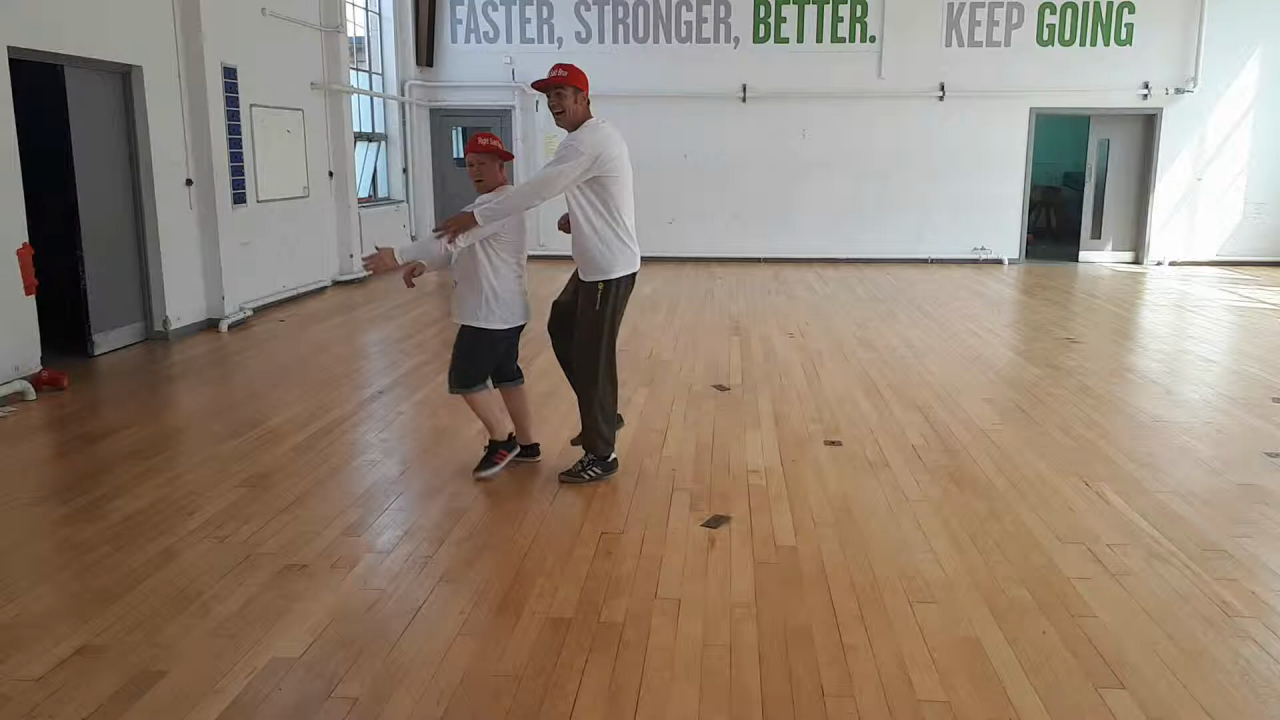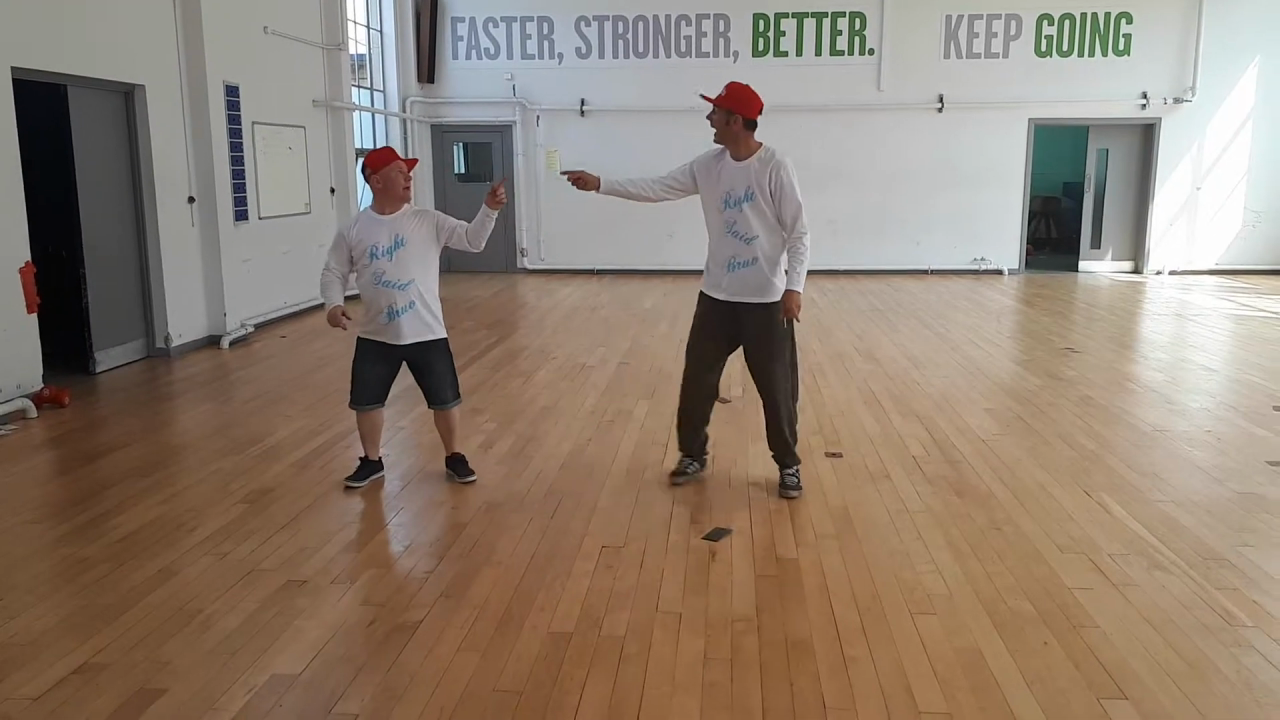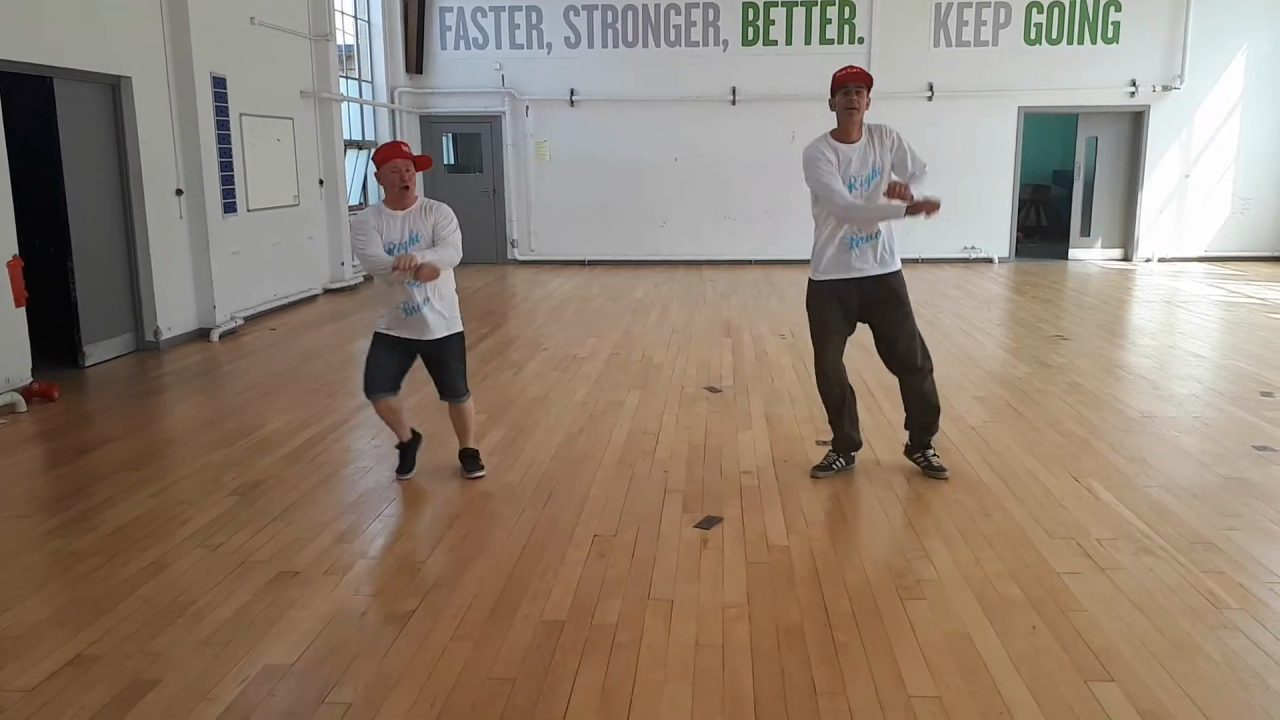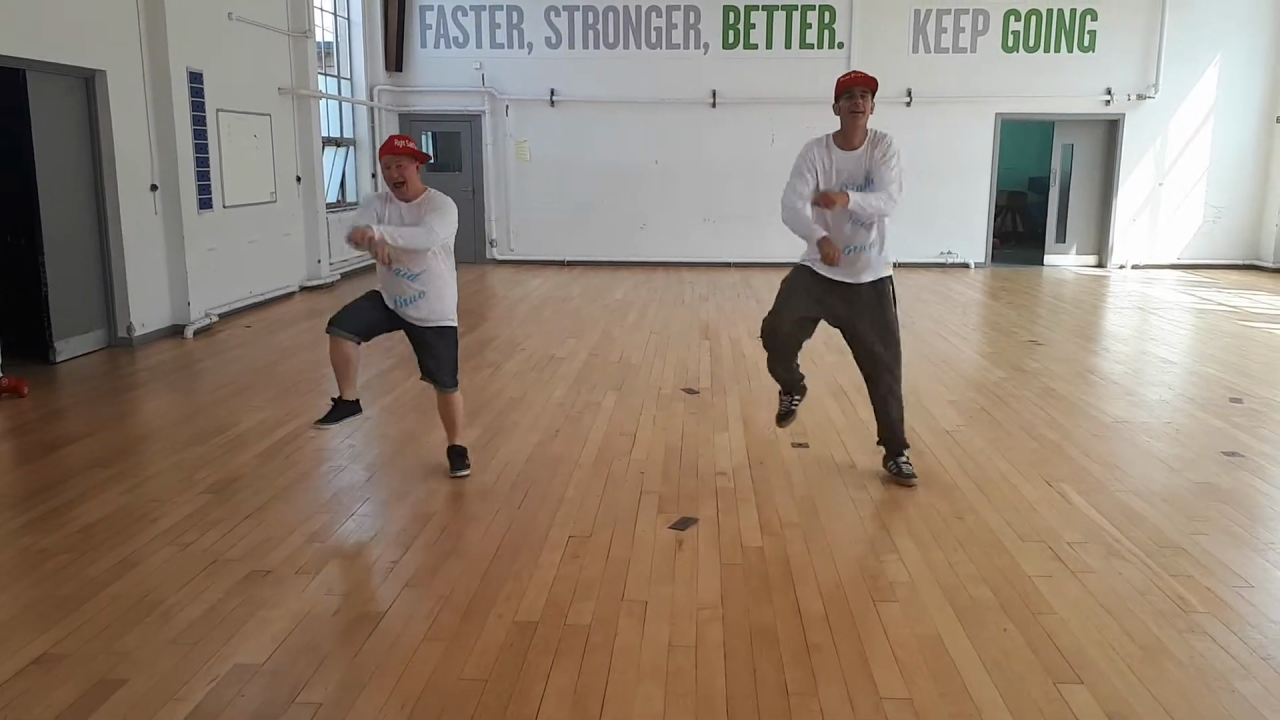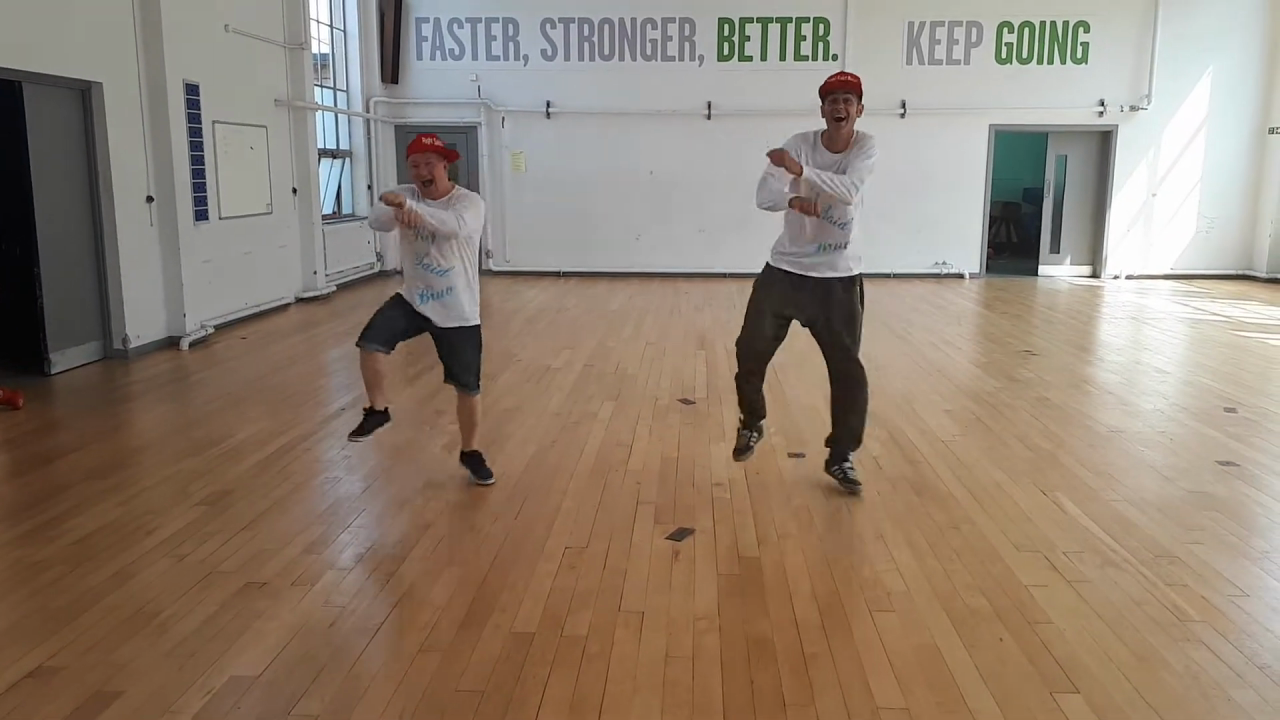
dt=1s
person 1, frame 1
left shoulder: (588, 141)
right shoulder: (598, 134)
left elbow: (536, 189)
left wrist: (474, 217)
right wrist: (574, 216)
left hip: (608, 270)
right hip: (595, 265)
left knee: (592, 360)
right knee: (562, 329)
left ankle: (601, 455)
right ankle: (604, 420)
person 1, frame 2
left shoulder: (776, 167)
right shoulder: (708, 165)
left elbow: (798, 231)
right elbow: (658, 188)
left wrist: (794, 286)
right wrist: (600, 184)
left hip: (767, 296)
right hip: (717, 294)
left knee: (776, 385)
right knee: (698, 377)
left ankle: (787, 464)
right ankle: (693, 453)
person 1, frame 3
left shoulder: (887, 138)
right shoulder: (818, 153)
left elbow: (923, 174)
right elbow: (841, 207)
left wrist: (905, 184)
right wrist: (905, 207)
left hip: (883, 274)
right hip: (831, 278)
left knee: (913, 362)
right knee: (829, 369)
left ankle: (922, 445)
right ankle: (844, 448)
person 1, frame 4
left shoulder: (884, 146)
right shoulder: (815, 150)
left elbow: (887, 200)
right elbow: (790, 210)
left wrist: (846, 200)
right wrist: (820, 239)
left hip: (871, 278)
right hip: (818, 269)
left knee: (884, 367)
right knee: (776, 331)
left ankle: (895, 452)
right ankle: (792, 388)
person 1, frame 5
left shoulder: (867, 146)
right shoulder: (798, 145)
left elbow: (850, 190)
right elbow: (764, 198)
left wrist: (800, 171)
right wrist: (795, 200)
left hip: (842, 275)
right hip: (788, 269)
left knee: (847, 368)
right knee: (753, 346)
left ankle: (841, 456)
right ankle: (752, 418)
person 2, frame 1
left shoulder: (497, 205)
right shoulder: (492, 202)
left elbow: (452, 243)
right elbow: (459, 247)
left wrist: (398, 257)
right wrist: (422, 264)
left hip: (489, 314)
right hip: (507, 312)
left knee: (465, 382)
right knee: (507, 377)
left ankle: (502, 441)
right ankle: (526, 444)
person 2, frame 2
left shoulder: (429, 221)
right shoulder: (353, 230)
left elbow: (473, 241)
right elbow: (334, 272)
left wrist: (490, 209)
right wrist: (334, 303)
left hip: (427, 332)
right hip: (376, 335)
left knee: (445, 400)
right knee: (365, 401)
left ankle: (454, 457)
right ankle: (371, 461)
person 2, frame 3
left shoulder: (438, 212)
right shoulder: (366, 221)
left elbow: (452, 253)
right elbow: (371, 262)
left wrist: (417, 261)
right wrist: (407, 266)
left hip: (441, 322)
right hip: (394, 325)
left knee: (457, 395)
right knee: (379, 392)
left ankle: (469, 451)
right ankle: (407, 441)
person 2, frame 4
left shoulder: (442, 207)
right shoulder: (377, 203)
left elbow: (424, 239)
right elbow: (356, 234)
left wrist: (377, 234)
right wrist: (371, 240)
left hip: (435, 312)
right hip: (388, 299)
left knee: (446, 385)
right knee: (341, 330)
left ankle: (456, 447)
right ankle: (346, 402)
person 2, frame 5
left shoulder: (469, 201)
right shoulder: (403, 196)
left elbow: (456, 226)
right elbow: (378, 219)
left wrist: (411, 210)
right wrist: (401, 213)
left hip: (459, 312)
right hip: (413, 300)
left knee: (467, 387)
right knee: (371, 345)
left ankle: (471, 452)
right ankle: (377, 411)
